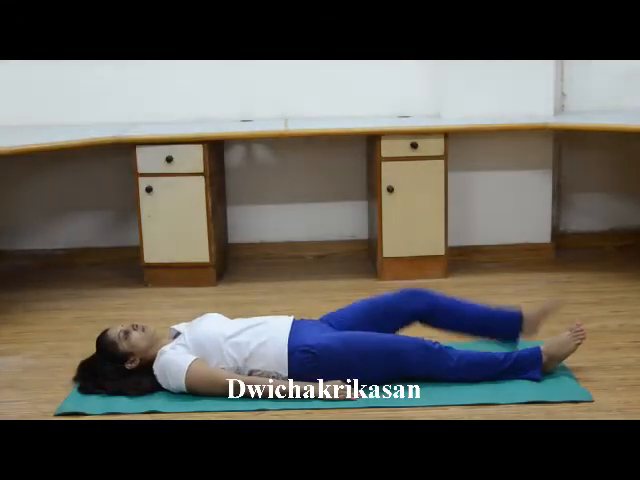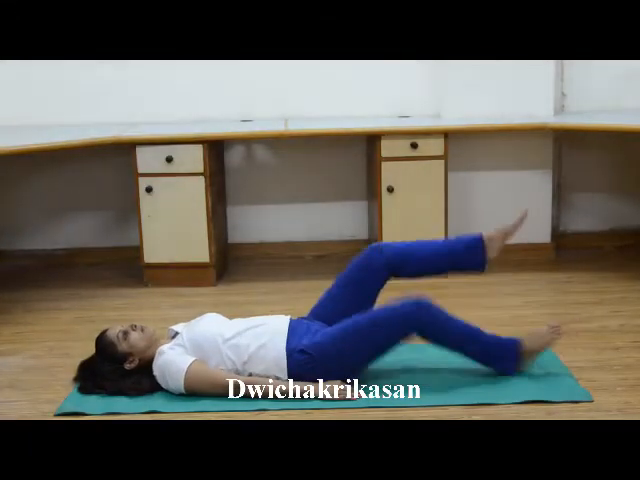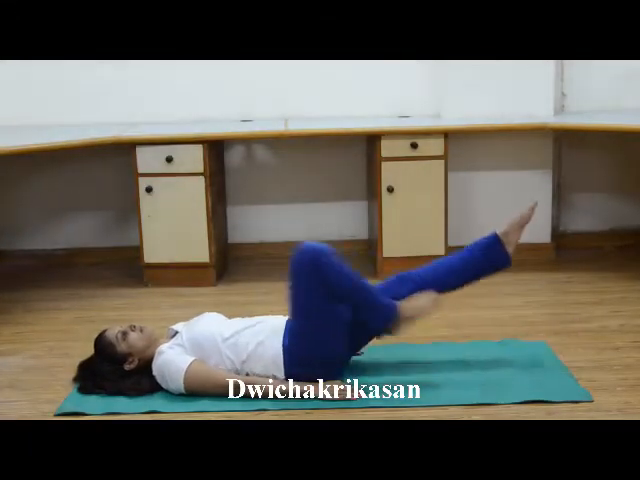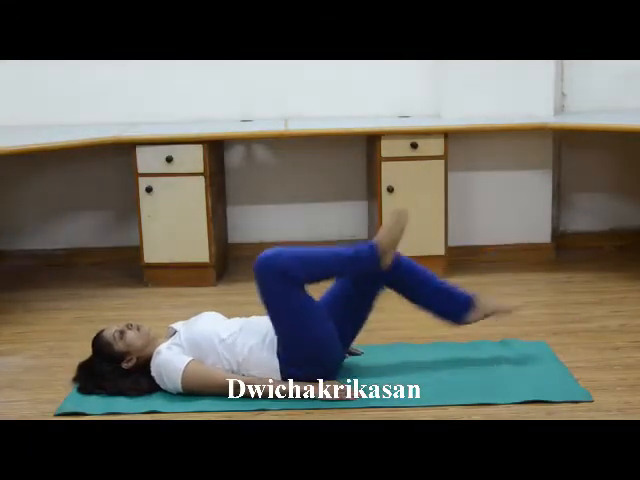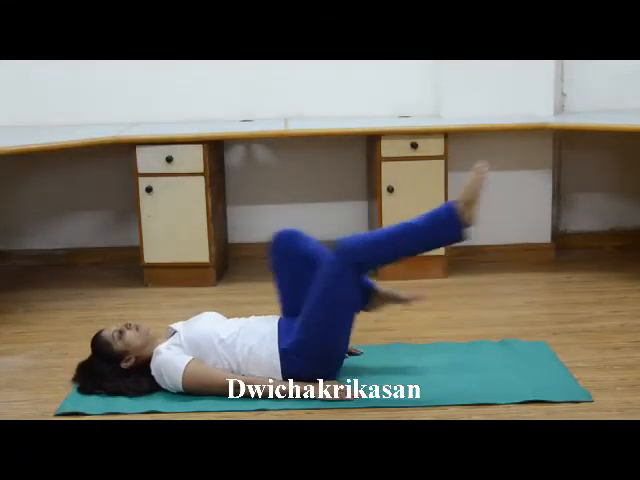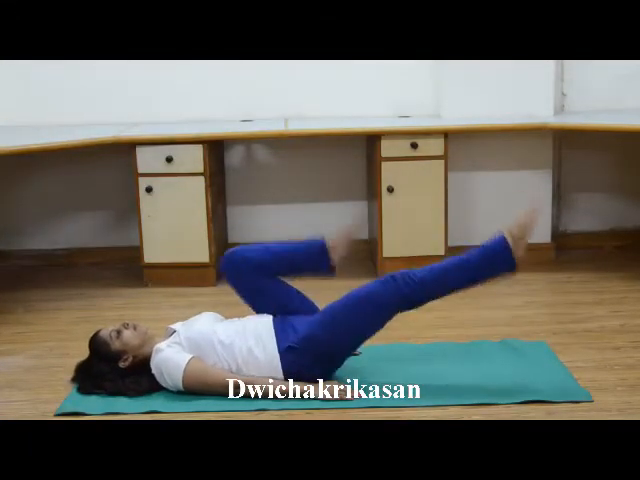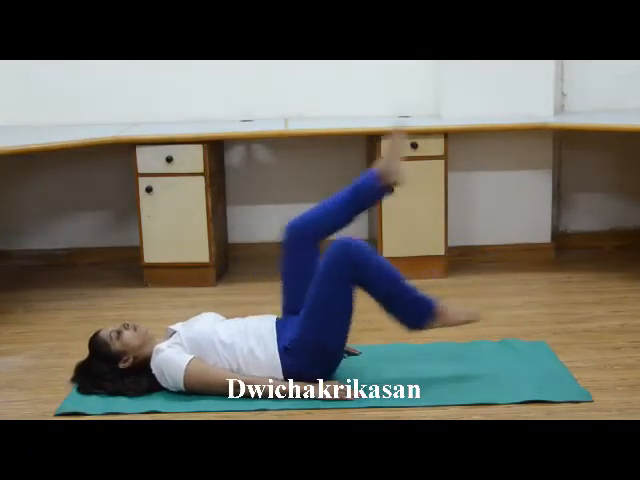
dt=0.3s
person 1, frame 1
left shoulder: (180, 332)
right shoulder: (167, 365)
right elbow: (234, 384)
right wrist: (310, 388)
left hip: (305, 329)
right hip: (304, 356)
left knee: (412, 300)
right knee: (424, 356)
left ankle: (519, 323)
right ankle: (536, 359)
person 1, frame 2
left shoulder: (182, 331)
right shoulder: (168, 367)
right elbow: (232, 382)
right wrist: (308, 387)
left hip: (306, 330)
right hip: (308, 359)
left knee: (377, 257)
right knee: (416, 311)
left ankle: (481, 247)
right ankle: (511, 353)
person 1, frame 3
left shoulder: (180, 332)
right shoulder: (167, 365)
right elbow: (233, 383)
right wrist: (307, 387)
left hip: (299, 333)
right hip: (304, 358)
left knee: (402, 284)
right knee: (310, 256)
left ankle: (498, 246)
right ankle: (392, 317)
person 1, frame 4
left shoulder: (177, 332)
right shoulder: (163, 365)
right elbow: (232, 384)
right wrist: (303, 389)
left hip: (295, 337)
right hip: (302, 361)
left knee: (379, 266)
right knee: (272, 263)
left ankle: (465, 307)
right ankle: (375, 253)
person 1, frame 5
left shoulder: (178, 333)
right shoulder: (166, 364)
right elbow: (232, 384)
right wrist: (307, 388)
left hip: (290, 331)
right hip: (304, 357)
left knee: (286, 242)
right knee: (347, 253)
left ankle: (363, 296)
right ankle: (454, 217)
person 1, frame 6
left shoulder: (175, 336)
right shoulder: (164, 361)
right elbow: (231, 383)
right wrist: (304, 387)
left hip: (293, 331)
right hip: (300, 351)
left knee: (236, 260)
right knee: (395, 288)
left ankle: (325, 252)
right ankle: (504, 251)
person 1, frame 7
left shoulder: (174, 335)
right shoulder: (164, 363)
right elbow: (231, 384)
left wrist: (329, 335)
right wrist: (307, 389)
left hip: (288, 332)
right hip: (302, 358)
left knee: (302, 234)
right knee: (346, 252)
left ankle: (380, 178)
right ankle: (426, 313)
